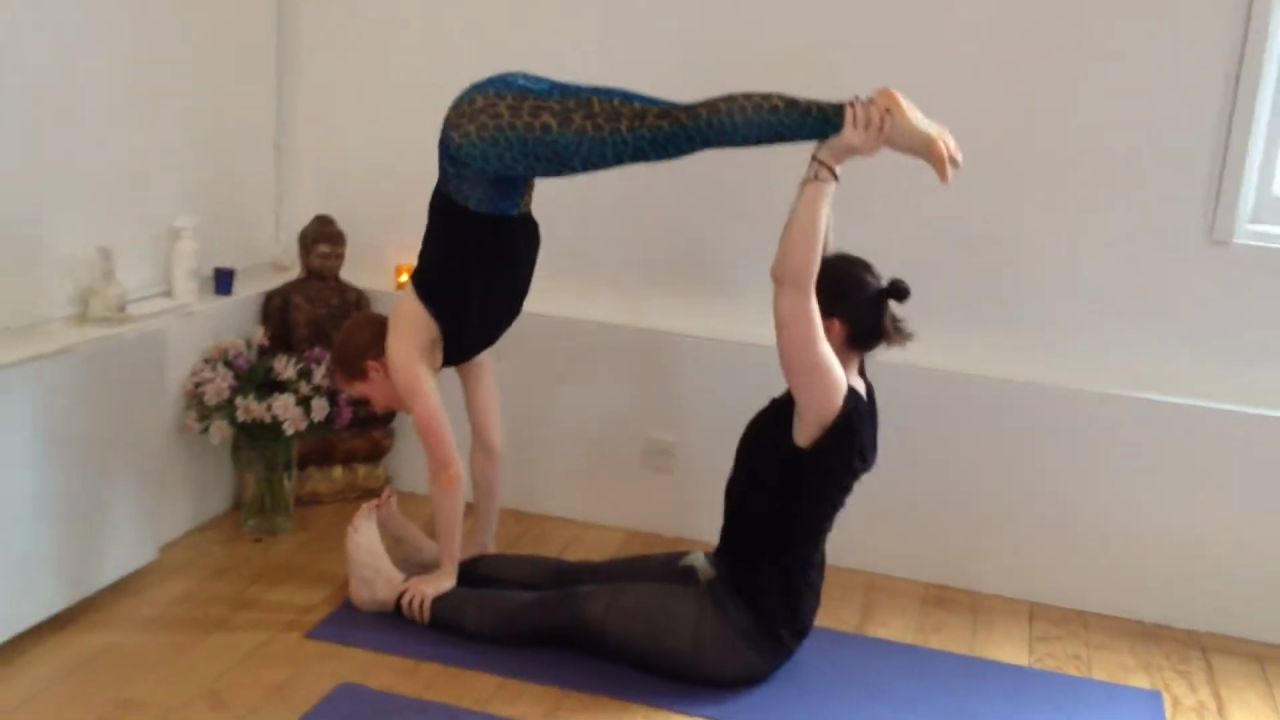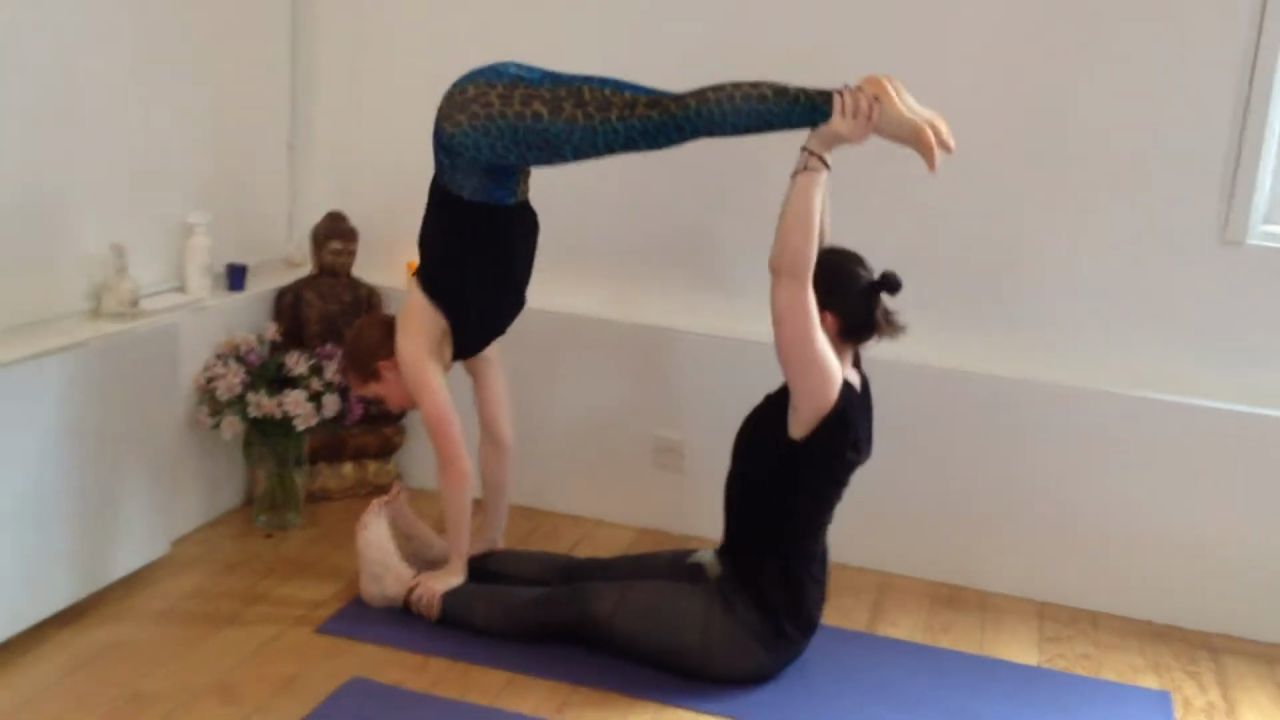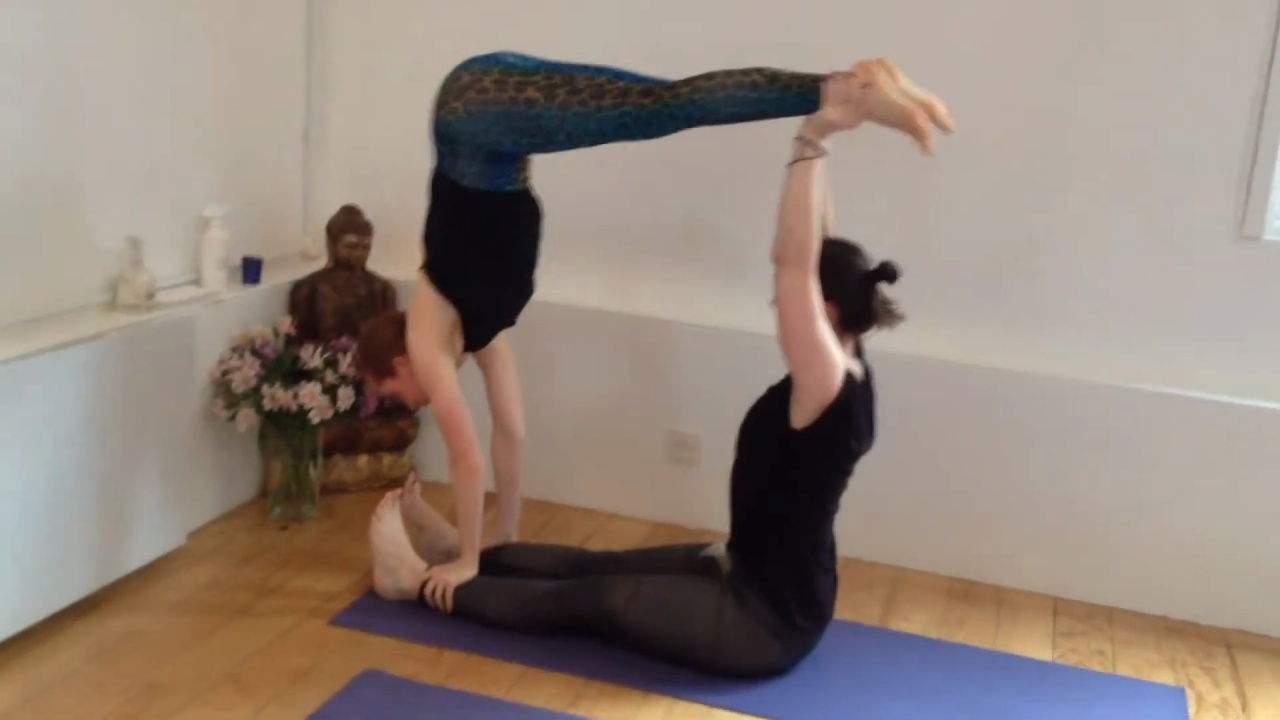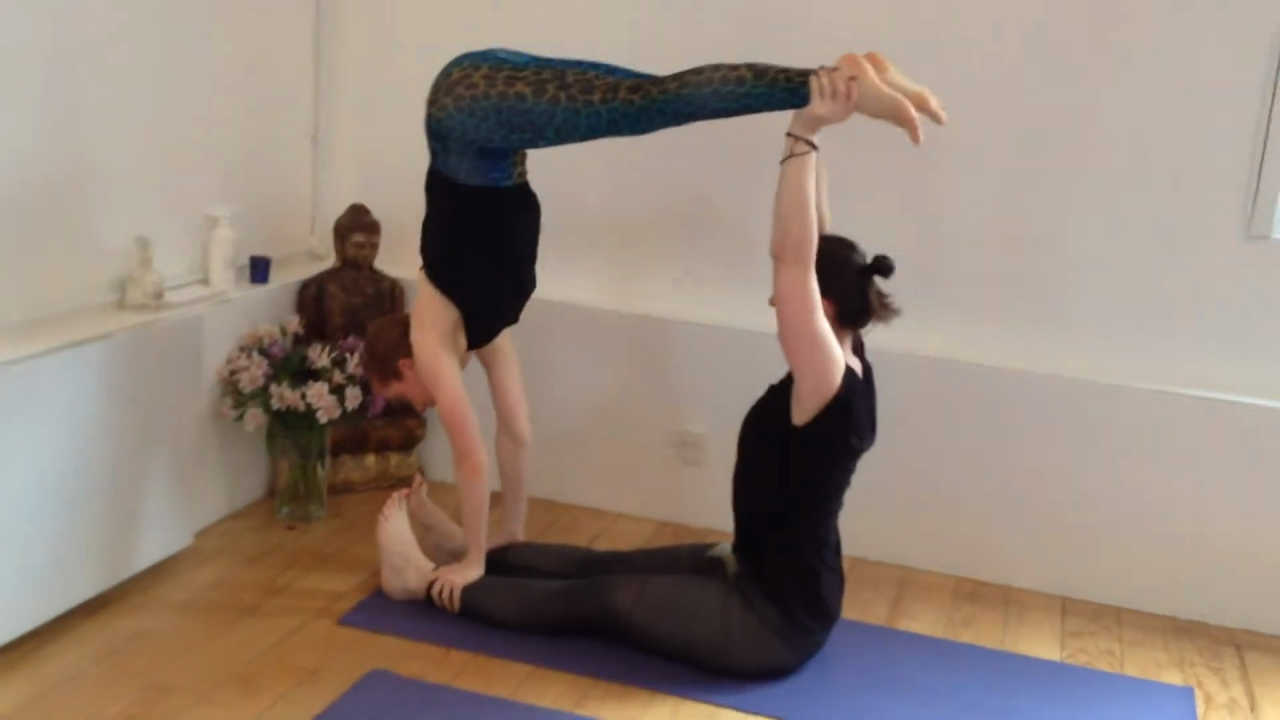
dt=0.1s
person 1, frame 1
left shoulder: (834, 408)
right shoulder: (845, 387)
left elbow: (792, 281)
right elbow: (806, 274)
left wrist: (827, 163)
right wrist: (829, 158)
left hip: (747, 631)
right hip: (739, 588)
left knee: (570, 609)
right knee: (572, 576)
left ankle: (401, 595)
person 1, frame 2
left shoulder: (828, 401)
right shoulder: (842, 382)
left elbow: (788, 272)
right elbow: (804, 264)
left wrist: (818, 152)
right wrist: (821, 145)
left hip: (754, 628)
right hip: (743, 585)
left knee: (580, 607)
right knee: (582, 574)
left ankle: (413, 591)
right ankle: (446, 562)
person 1, frame 3
left shoulder: (829, 389)
right shoulder: (846, 369)
left elbow: (795, 263)
right elbow: (807, 255)
left wrist: (813, 140)
right wrist: (817, 137)
left hip: (767, 622)
right hip: (756, 576)
left knee: (591, 600)
right knee: (594, 567)
left ankle: (423, 583)
person 1, frame 4
left shoulder: (829, 386)
right shoulder: (847, 367)
left elbow: (793, 260)
right elbow: (809, 249)
left wrist: (804, 135)
right wrist: (809, 132)
left hip: (774, 622)
right hip: (764, 579)
left knee: (600, 599)
right knee: (600, 566)
left ankle: (431, 585)
right ankle: (466, 553)
person 2, frame 1
left shoulder: (405, 351)
right shoulder: (452, 334)
left elbow: (447, 468)
right elbow: (488, 446)
left wrist: (446, 572)
right wrist: (479, 547)
left knee: (681, 129)
right knee: (679, 132)
person 2, frame 2
left shoulder: (414, 348)
right shoulder: (459, 328)
left elbow: (455, 464)
right elbow: (498, 441)
left wrist: (456, 568)
right wrist: (490, 543)
left knee: (672, 117)
right knee: (673, 119)
person 2, frame 3
left shoulder: (427, 341)
right shoulder: (470, 321)
left elbow: (467, 458)
right elbow: (510, 434)
left wrist: (467, 561)
right wrist: (503, 537)
left knee: (664, 106)
left ankle: (839, 89)
person 2, frame 4
left shoulder: (430, 340)
right shoulder: (474, 321)
left elbow: (471, 458)
right elbow: (516, 433)
left wrist: (474, 561)
right wrist: (511, 536)
left knee: (654, 102)
